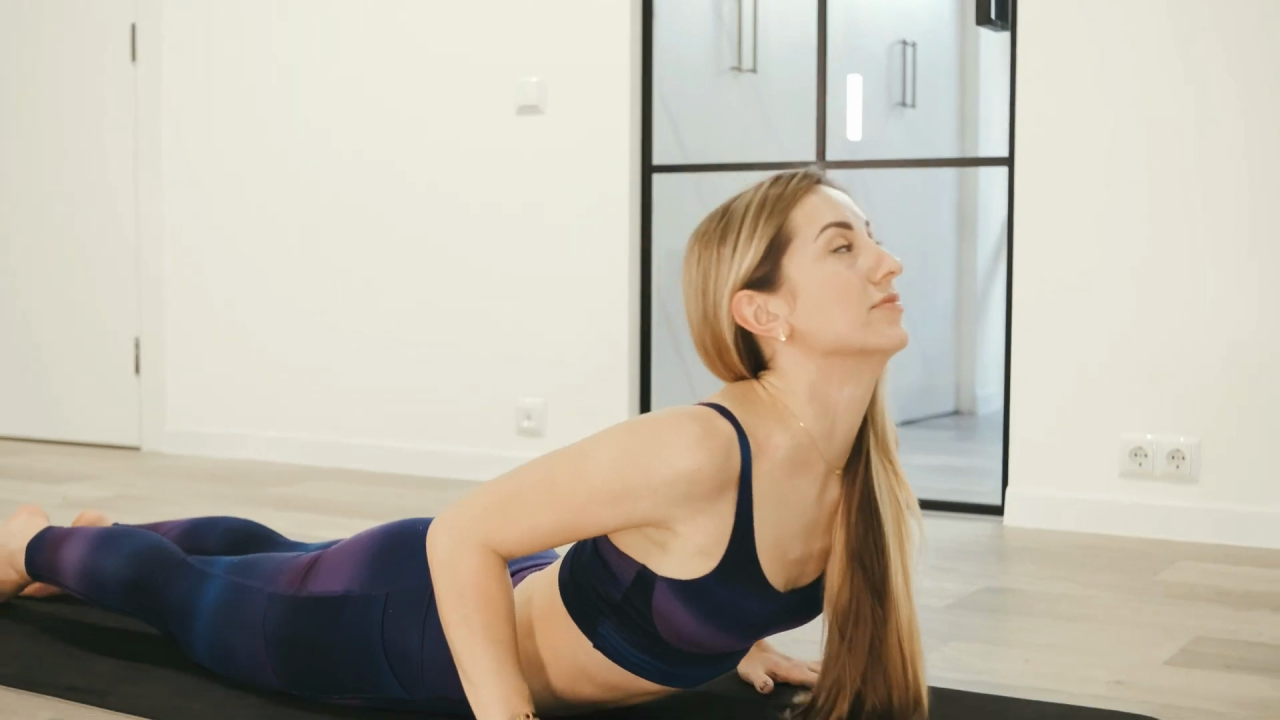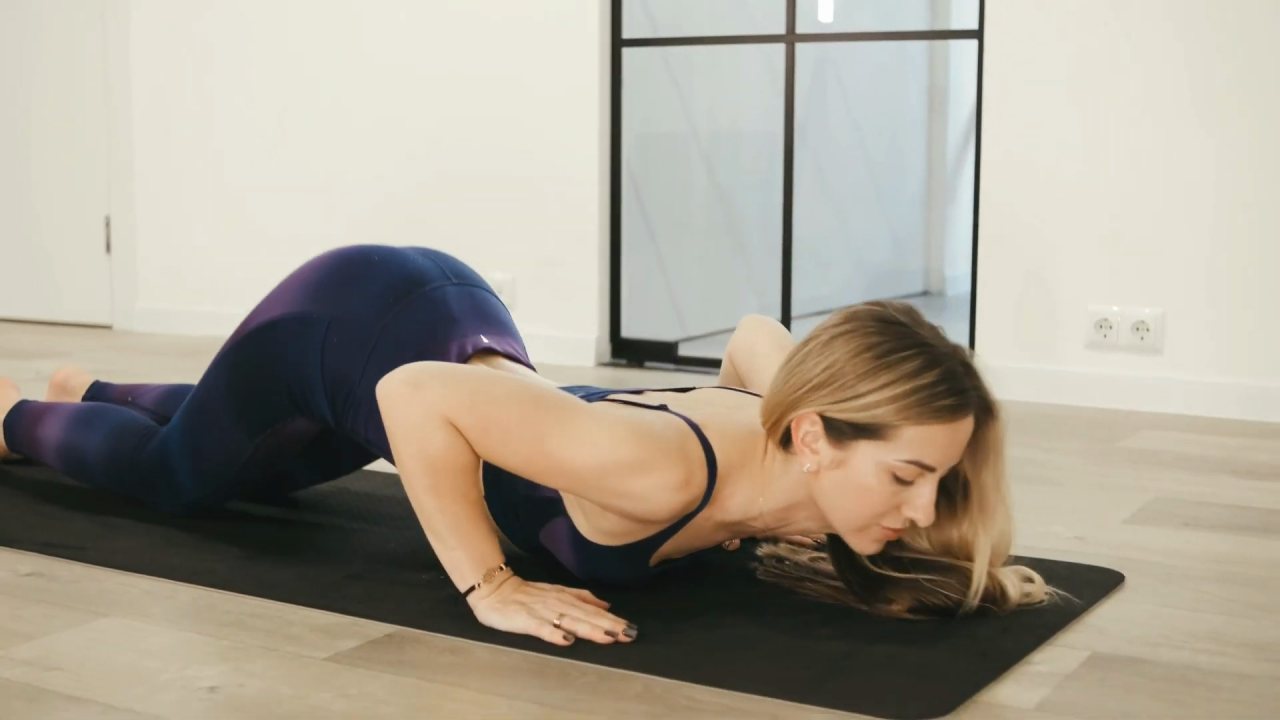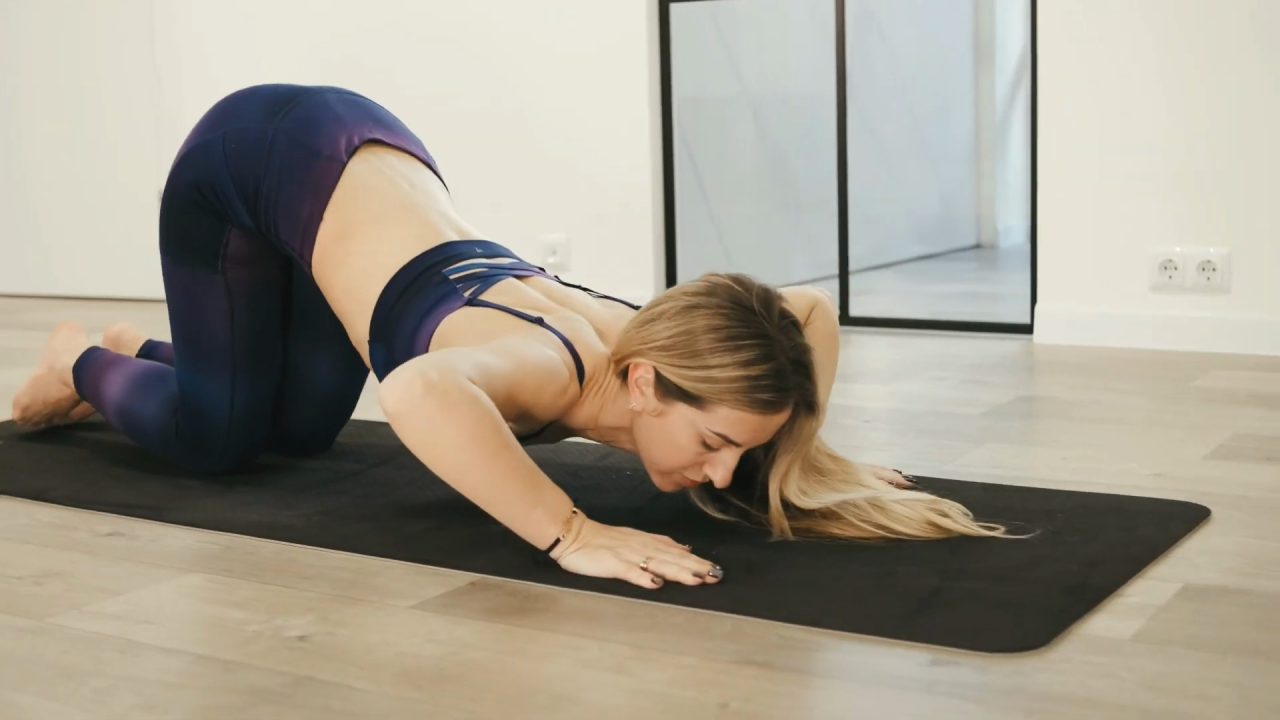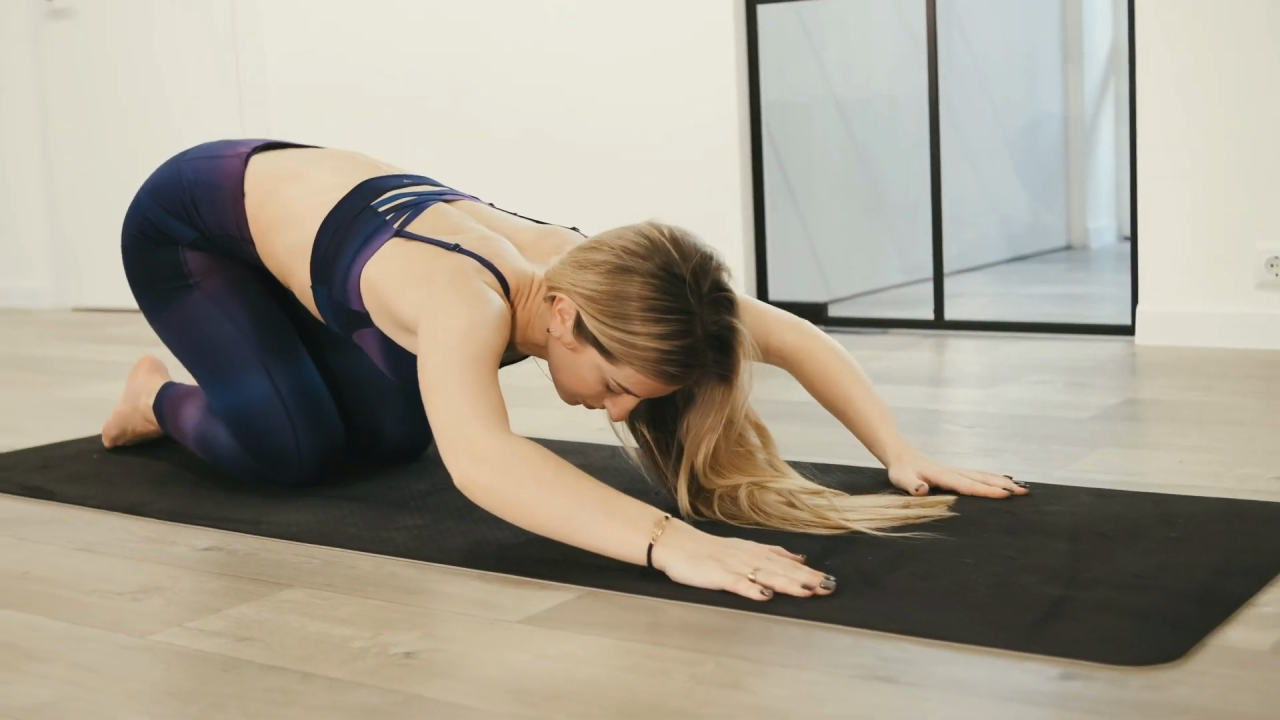
dt=1s
person 1, frame 1
left shoulder: (853, 448)
right shoulder: (694, 452)
right elbow: (463, 536)
left wrist: (753, 645)
left hip: (522, 596)
right hip: (408, 621)
left knee: (283, 561)
right knee: (189, 598)
left ankle: (109, 531)
person 1, frame 2
left shoulder: (786, 428)
right shoulder: (669, 469)
left elbow: (753, 334)
right elbow: (415, 395)
left wrist: (752, 520)
right wrist: (490, 587)
left hip: (446, 314)
right hip: (347, 331)
left knee: (249, 476)
right knee: (168, 474)
left ankle: (89, 391)
person 1, frame 3
left shoulder: (654, 347)
right shoulder: (545, 371)
left elbow: (811, 303)
right elbow: (419, 394)
left wrist: (804, 460)
right wrist: (569, 534)
left hip: (355, 151)
right hip: (252, 156)
left knee: (298, 429)
right knee: (215, 435)
left ankle: (143, 349)
right ankle: (84, 363)
person 1, frame 4
left shoulder: (595, 278)
right shoulder: (470, 300)
left elbow: (792, 335)
right elbow: (480, 458)
left wrist: (899, 455)
right wrist: (669, 541)
left hip: (295, 202)
right hip: (188, 219)
left knee: (393, 436)
right knee: (289, 444)
left ankle: (238, 378)
right ankle: (165, 399)
